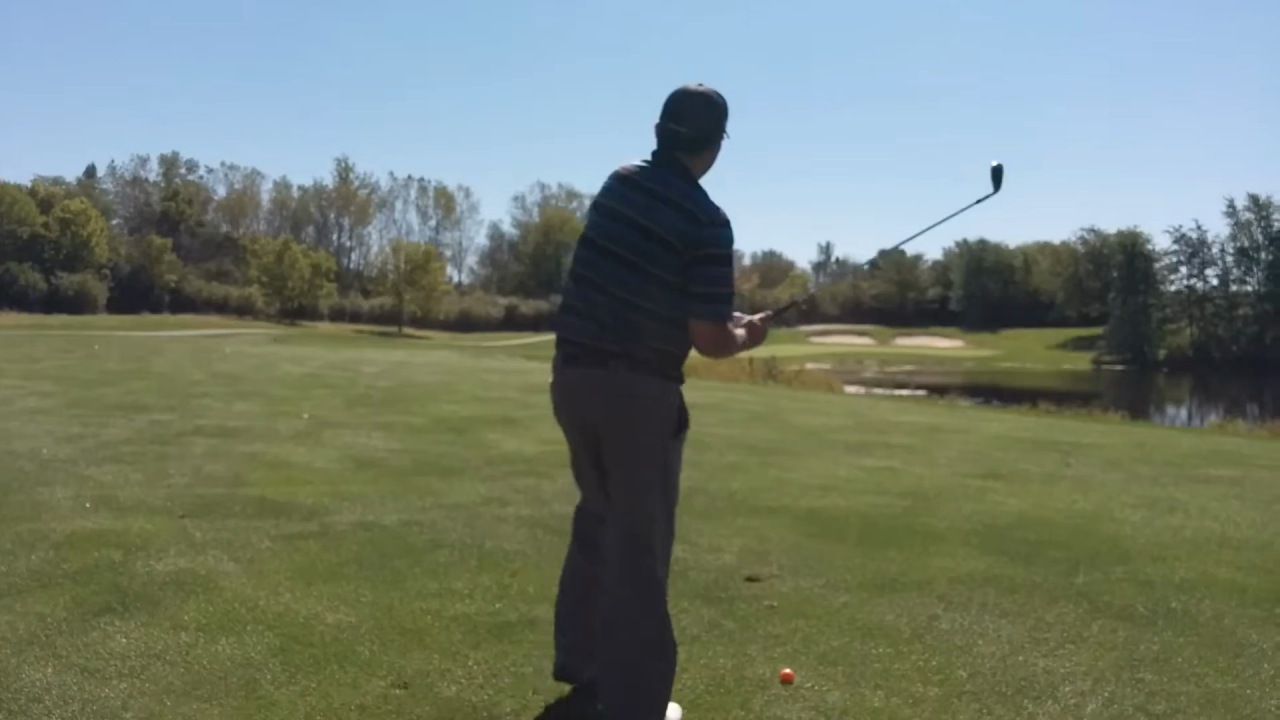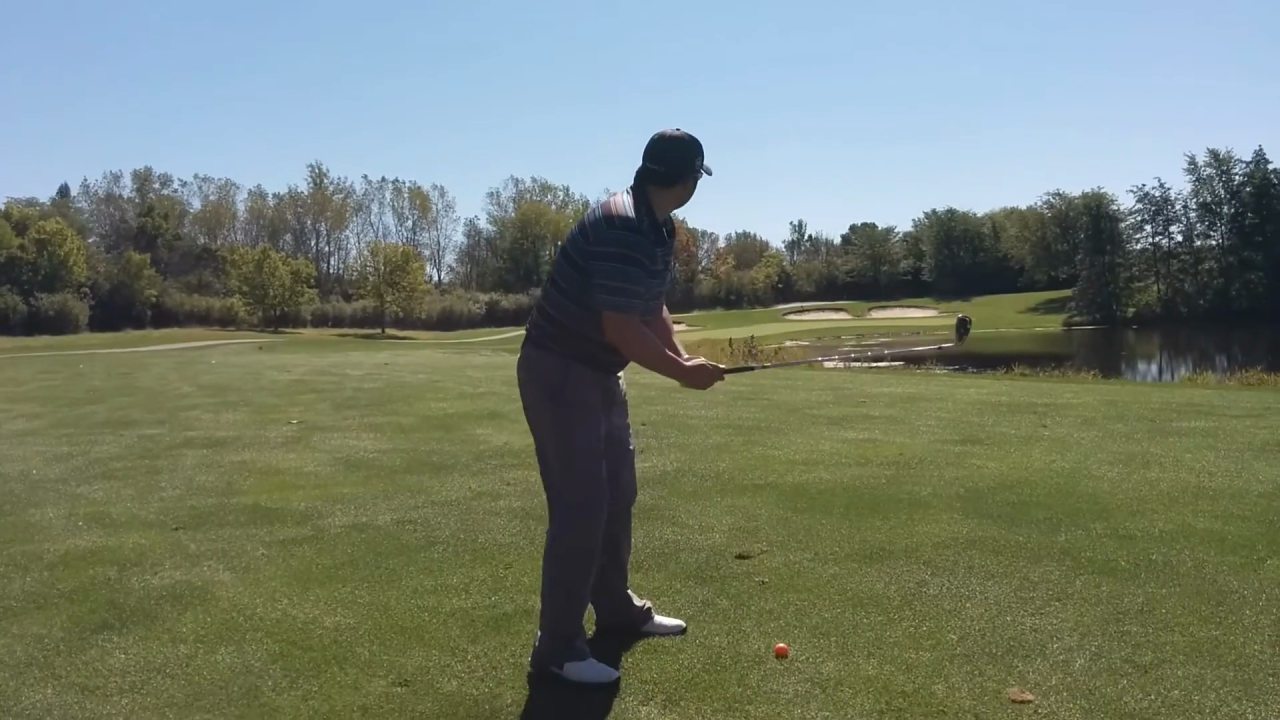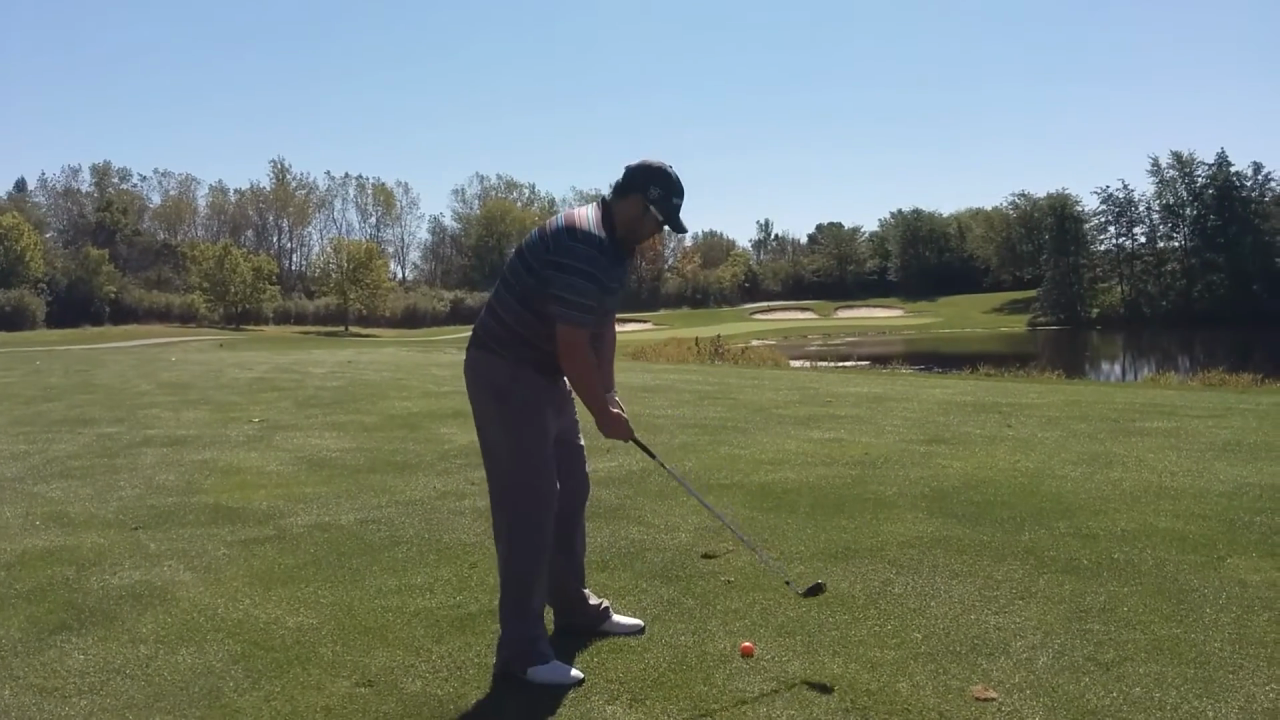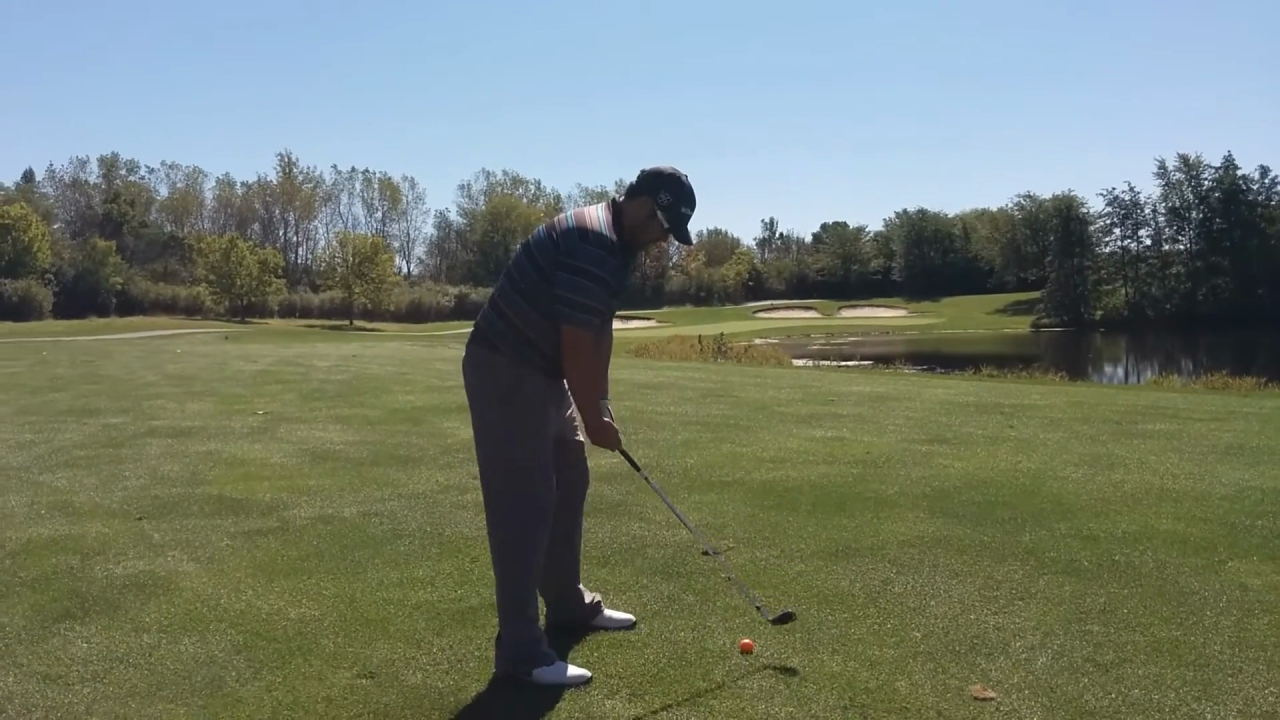
dt=0.7s
person 1, frame 1
left shoulder: (618, 184)
right shoulder: (706, 221)
right elbow: (711, 341)
left wrist: (720, 318)
right wrist: (746, 335)
left hip: (574, 374)
right hip: (641, 392)
left knee: (599, 516)
right knee: (639, 548)
left ankle: (578, 658)
person 1, frame 2
left shoulder: (655, 228)
right shoulder: (623, 229)
left elbow: (651, 307)
right elbow: (622, 328)
left wrist: (680, 356)
right wrist: (680, 372)
left hip: (597, 373)
right hip: (559, 372)
left knee: (616, 492)
right knee: (579, 502)
left ankle: (615, 605)
right ankle: (558, 644)
person 1, frame 3
left shoulder: (613, 243)
right shoulder: (583, 241)
left elbow: (601, 325)
right elbow: (572, 343)
left wrist: (609, 395)
right wrist: (603, 412)
left hip: (543, 373)
right hip: (505, 372)
left knee: (569, 490)
right knee: (529, 502)
left ankle: (573, 605)
right ankle: (520, 646)
person 1, frame 4
left shoulder: (615, 244)
right shoulder: (592, 243)
left elbow: (598, 333)
right elbow: (577, 346)
left wrist: (601, 404)
right wrist: (594, 420)
left hip: (540, 370)
right hip: (505, 370)
left knee: (567, 484)
right knee: (524, 502)
left ankle: (567, 602)
right ankle: (520, 648)
